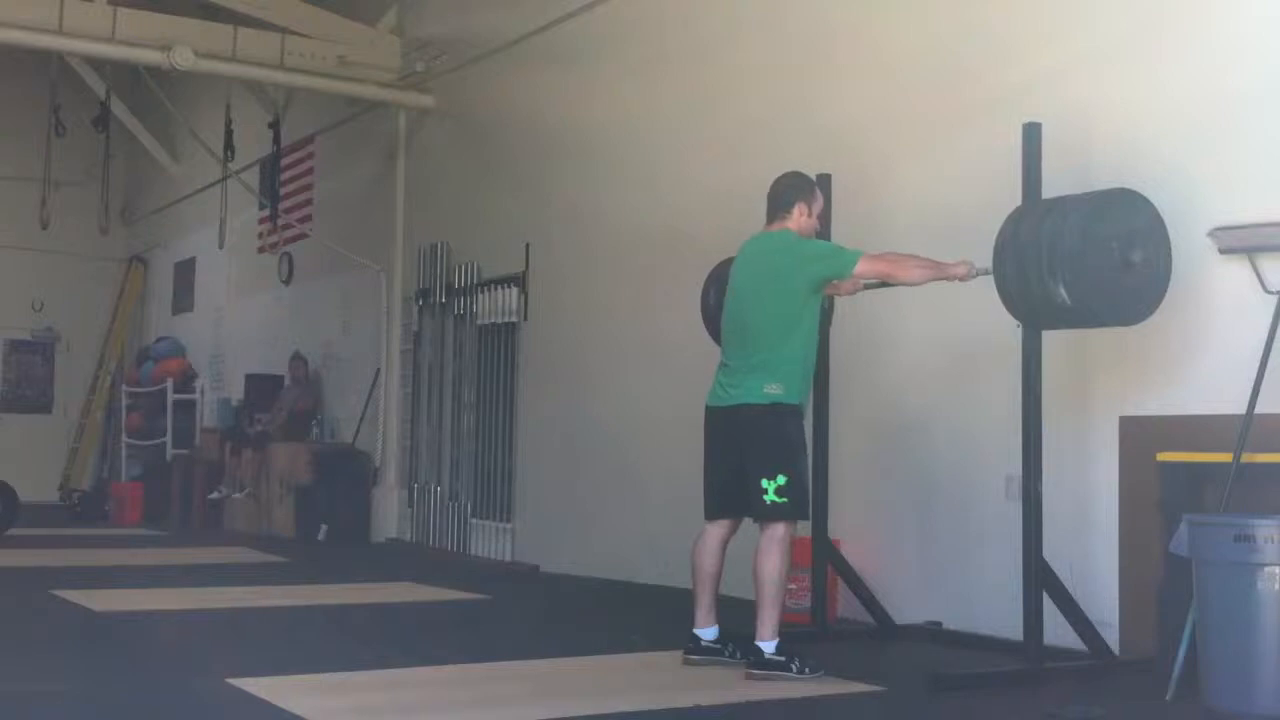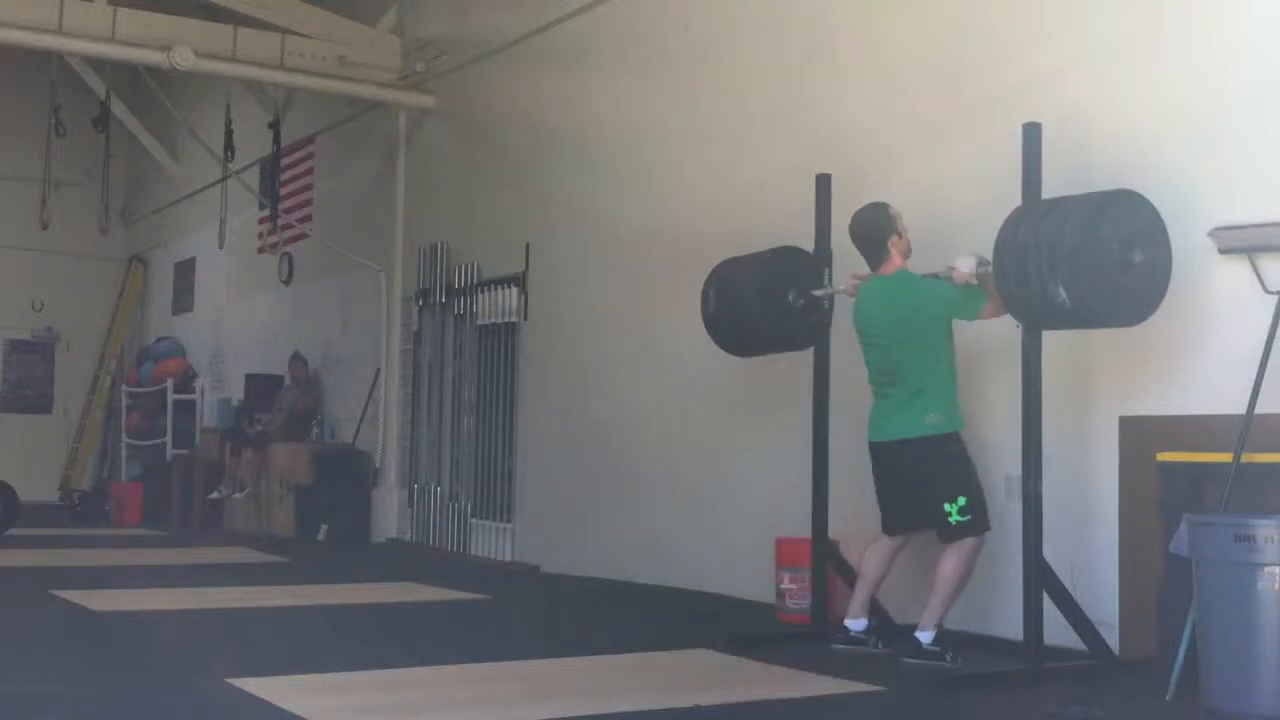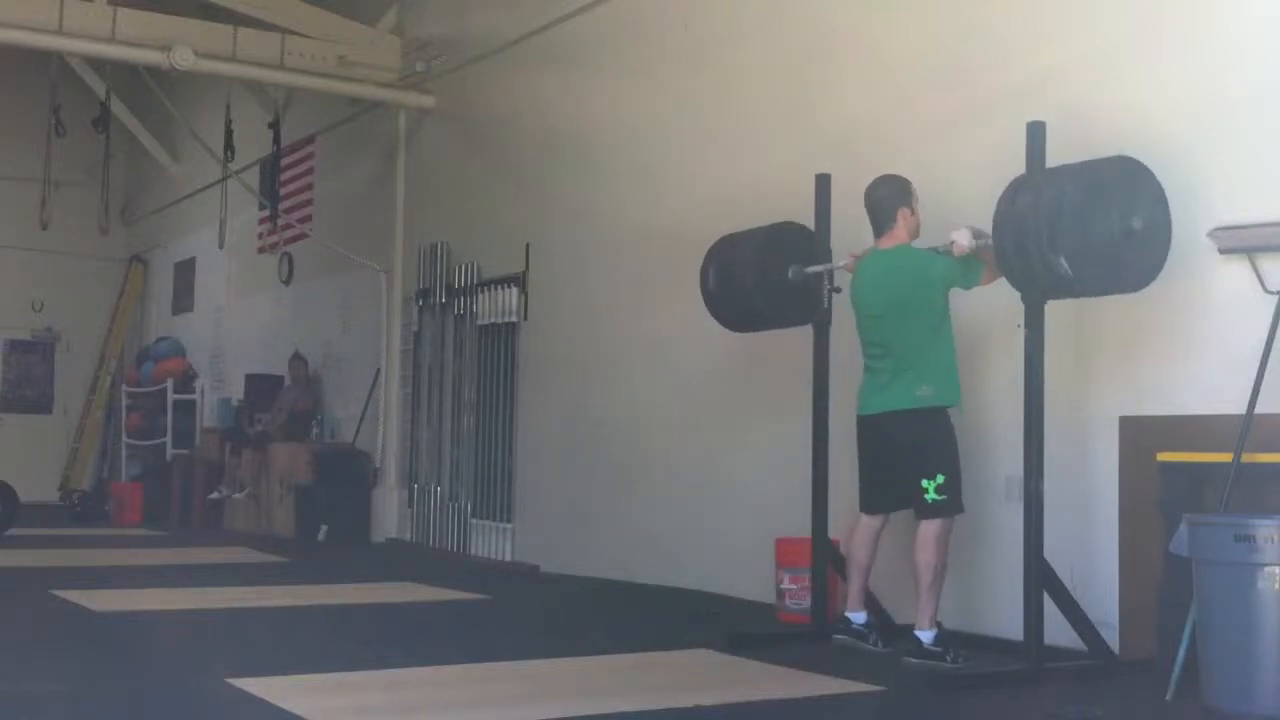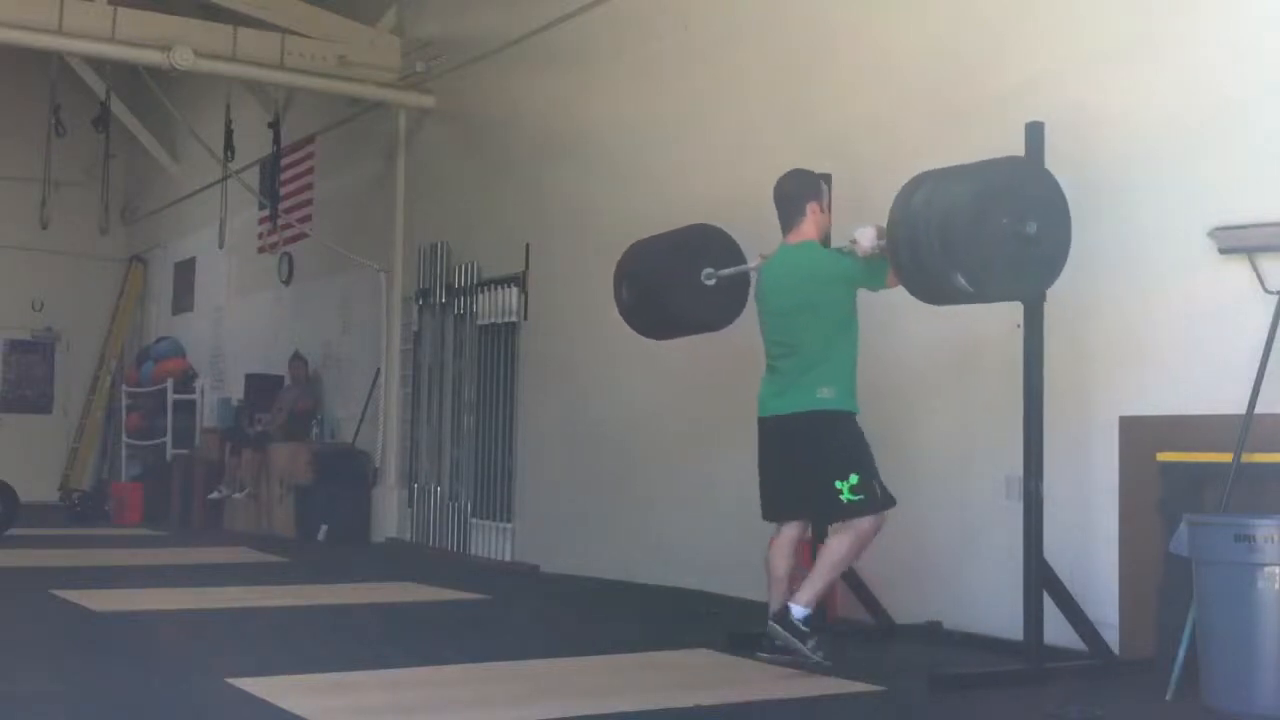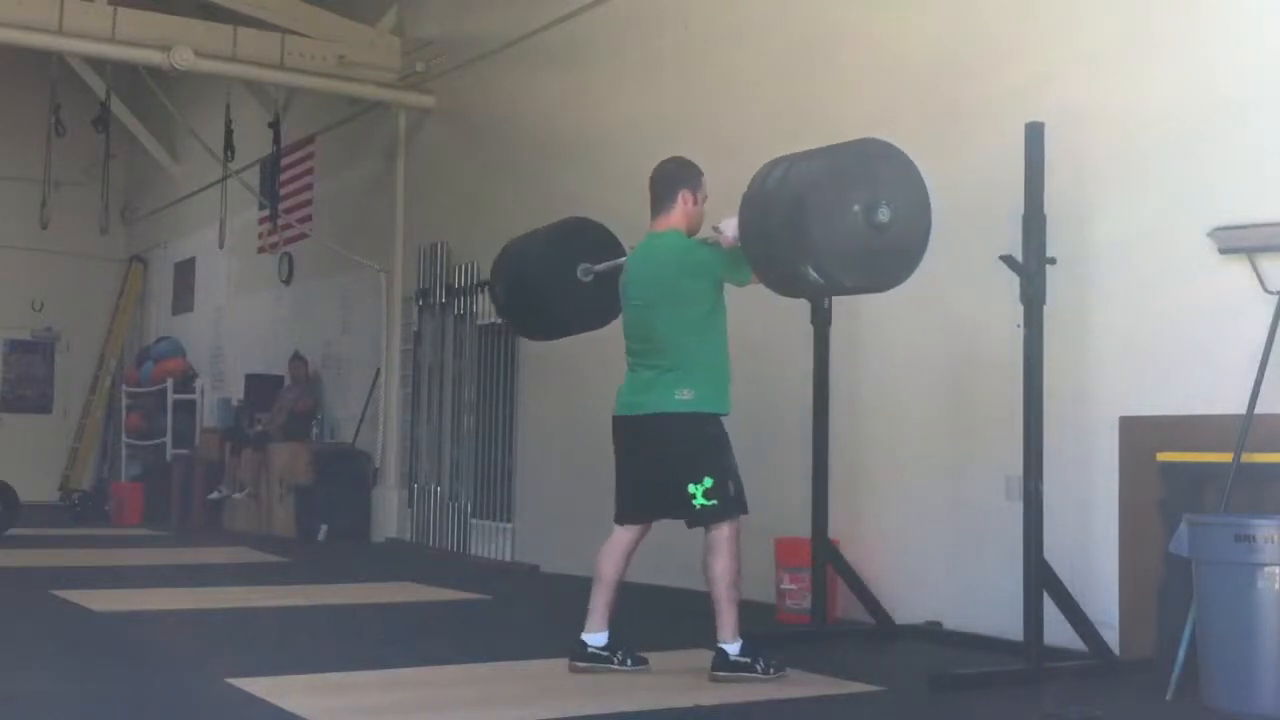
dt=1s
person 1, frame 1
left shoulder: (752, 252)
right shoulder: (801, 252)
right elbow: (888, 266)
left wrist: (830, 289)
right wrist: (949, 270)
left hip: (725, 407)
right hip: (767, 409)
left knee: (720, 521)
right knee: (777, 524)
left ankle: (704, 636)
right ankle: (767, 650)
person 1, frame 2
left shoulder: (866, 300)
right shoulder: (930, 293)
right elbow: (999, 306)
right wrist: (977, 274)
left hip: (885, 438)
right hip: (929, 438)
left knee: (894, 532)
right knee: (967, 536)
left ankle: (854, 625)
right ankle: (924, 639)
person 1, frame 3
left shoulder: (862, 273)
right shoulder: (927, 265)
right elbow: (991, 270)
right wrist: (972, 245)
left hip: (873, 412)
right hip: (920, 411)
left knee: (872, 514)
right knee: (934, 519)
left ankle: (854, 618)
right ankle: (925, 637)
person 1, frame 4
left shoulder: (767, 271)
right shoulder: (833, 265)
right elbow: (894, 275)
right wrist: (875, 248)
left hip: (775, 415)
right hip: (822, 413)
left knee: (791, 523)
right knee: (865, 517)
left ankle: (781, 632)
right ankle: (795, 612)
person 1, frame 5
left shoulder: (634, 261)
right shoulder: (693, 254)
right elbow: (755, 271)
right wrist: (735, 243)
left hip: (634, 412)
right hip: (684, 413)
left knee: (629, 524)
right knee: (722, 525)
left ankle: (594, 641)
right ankle: (731, 650)
